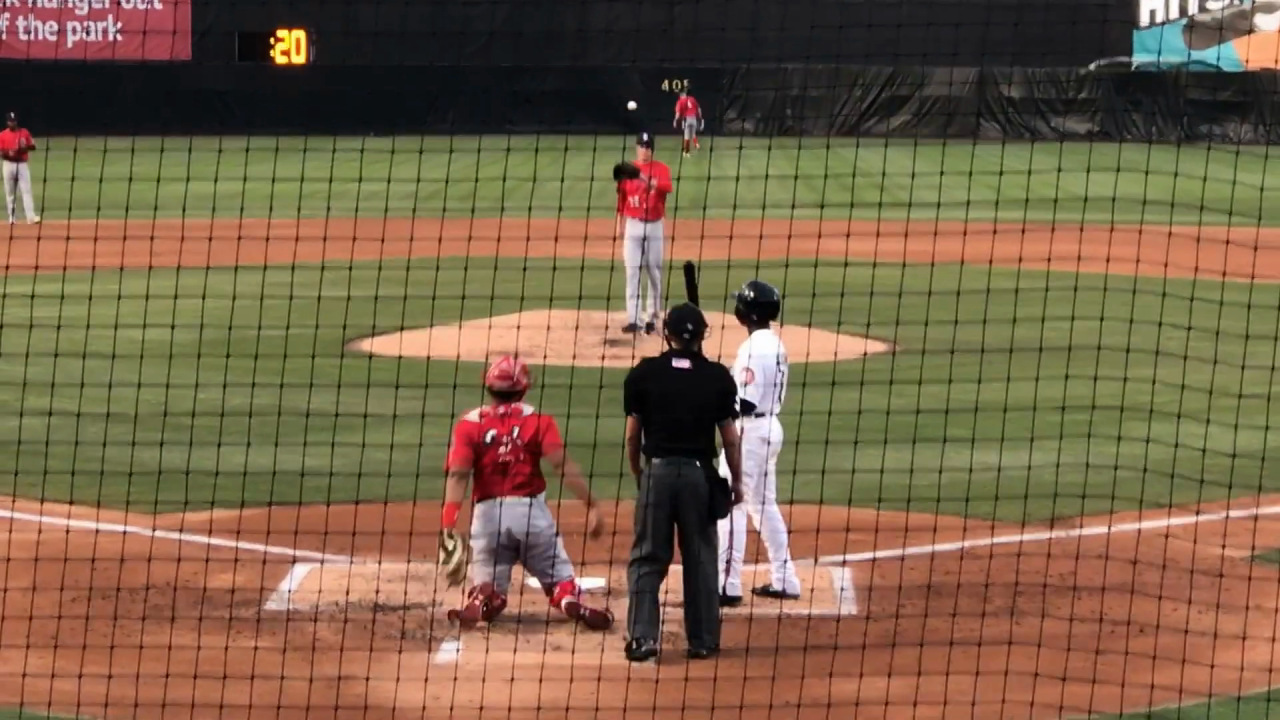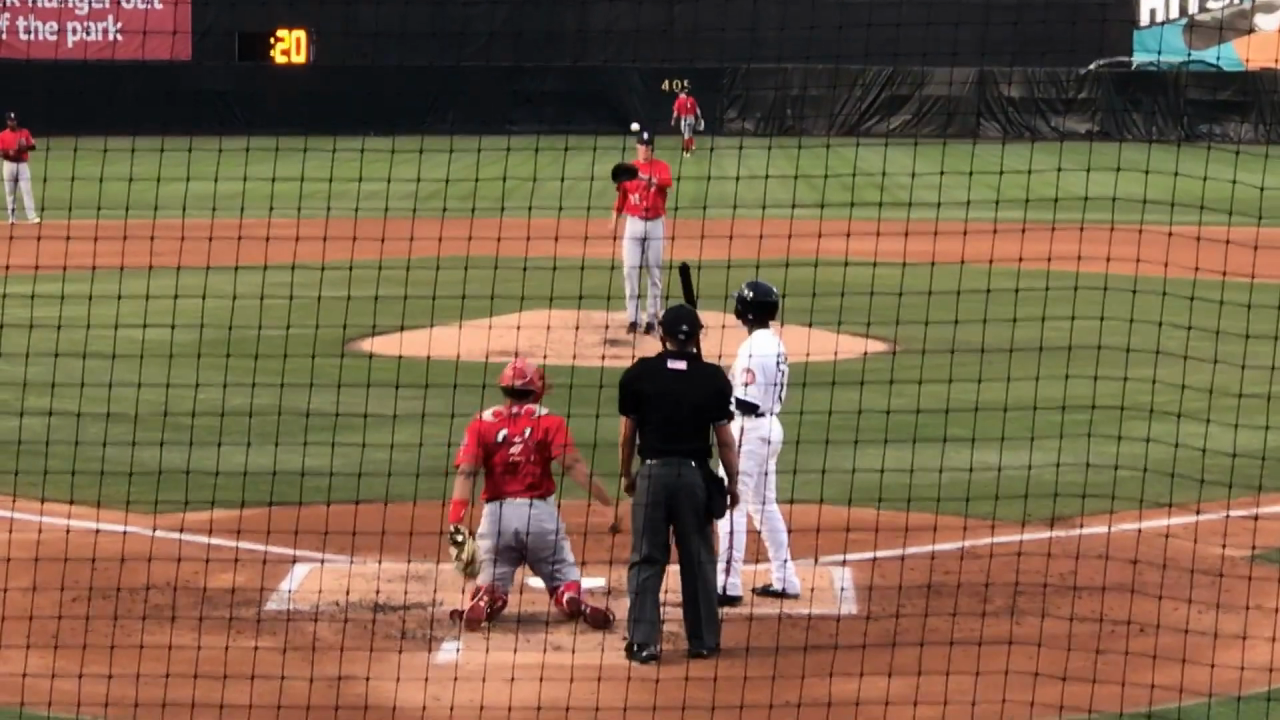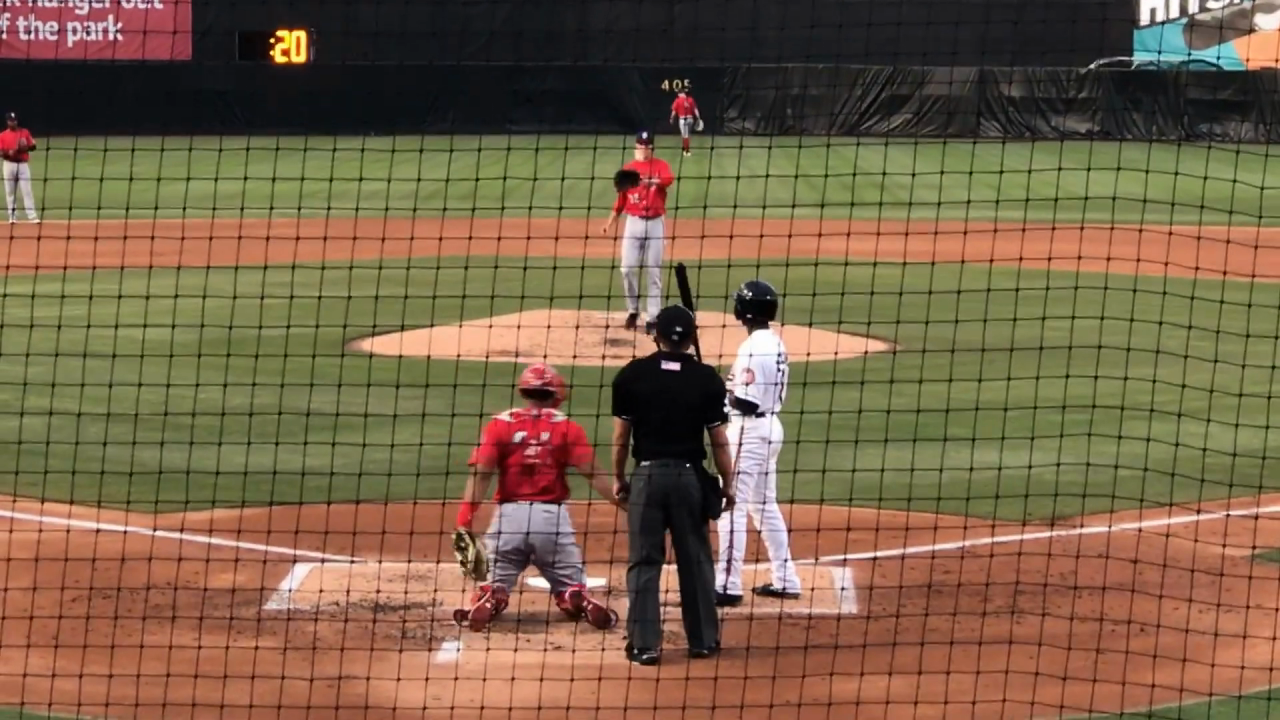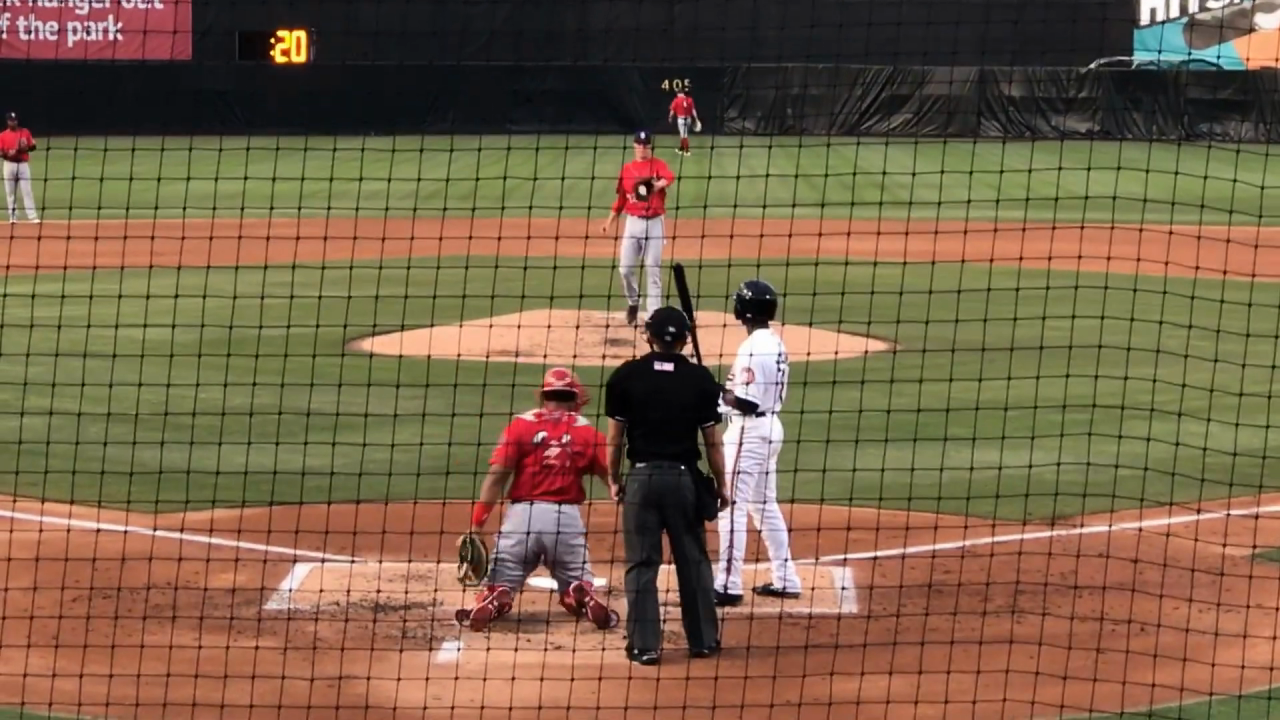
dt=0.1s
person 1, frame 1
left shoulder: (644, 373)
right shoulder: (717, 376)
left elbow: (632, 434)
right elbow: (730, 437)
left wrist: (637, 470)
right wrist: (736, 480)
left hip: (657, 473)
right hip: (698, 475)
left knee: (647, 560)
right knee: (700, 559)
left ankle: (644, 638)
right ankle: (703, 640)
person 1, frame 2
left shoulder: (639, 373)
right shoulder: (713, 377)
left elbow: (627, 435)
right elbow: (725, 439)
left wrist: (627, 474)
right wrist: (732, 482)
left hip: (653, 474)
right hip: (694, 475)
left knee: (646, 562)
right knee: (698, 560)
left ankle: (644, 641)
right ankle: (703, 639)
person 1, frame 3
left shoulder: (632, 374)
right shoulder: (707, 378)
left elbow: (621, 437)
right elbow: (719, 440)
left wrist: (618, 477)
right wrist: (727, 484)
left hip: (647, 476)
right hip: (689, 477)
left knee: (644, 563)
right knee: (696, 561)
left ankle: (645, 643)
right ankle: (703, 640)
person 1, frame 4
left shoulder: (626, 375)
right shoulder: (700, 378)
left elbow: (615, 438)
right elbow: (712, 441)
left wrist: (614, 478)
right wrist: (721, 484)
left hip: (642, 478)
right hip: (684, 478)
left knee: (641, 564)
right knee: (693, 560)
left ankle: (645, 644)
right ankle: (704, 639)
person 2, frame 1
left shoulder: (754, 348)
right shoulder: (775, 345)
left elbow: (745, 404)
left hip: (749, 432)
right hip: (768, 428)
left knee: (731, 508)
right knee: (763, 506)
left ankle: (728, 587)
right ankle: (785, 581)
person 2, frame 2
left shoulder: (754, 348)
right shoulder: (775, 344)
left elbow: (747, 403)
left hip: (748, 431)
right hip: (768, 428)
left knee: (731, 508)
right knee: (764, 506)
left ankle: (728, 587)
right ankle: (785, 580)
person 2, frame 3
left shoulder: (754, 347)
right shoulder: (775, 343)
left elbow: (747, 403)
right wrist: (726, 391)
left hip: (749, 431)
right hip: (768, 427)
left knee: (732, 507)
right knee: (764, 505)
left ankle: (728, 586)
right ankle: (785, 580)
person 2, frame 4
left shoulder: (754, 347)
right shoulder: (775, 343)
left elbow: (747, 402)
right wrist: (725, 392)
left hip: (749, 431)
right hip: (768, 427)
left knee: (732, 506)
right knee: (765, 505)
left ankle: (729, 586)
right ankle: (785, 579)
person 3, frame 1
left shoulder: (469, 424)
right shoulder: (537, 420)
left elbow: (457, 474)
right elbow: (564, 467)
left wrist: (449, 523)
right wrist: (592, 506)
left hip: (489, 513)
right hip: (531, 511)
left knee: (489, 591)
right knee: (561, 582)
left ankle: (481, 600)
right ankle: (572, 604)
person 3, frame 2
left shoulder: (482, 423)
right shoulder: (549, 422)
left elbow: (466, 472)
right elbow: (575, 466)
left wrist: (456, 520)
right wrist: (609, 505)
left hip: (497, 514)
right hip: (540, 513)
left knee: (491, 590)
right knee: (566, 584)
left ankle: (485, 601)
right ankle: (573, 600)
person 3, frame 3
left shoulder: (501, 424)
right shoulder: (566, 426)
left elbow: (480, 473)
right elbow: (594, 474)
left wrist: (464, 522)
left hip: (510, 516)
right hip: (552, 517)
left knee: (492, 589)
right knee: (570, 589)
left ankle: (489, 601)
right ankle: (579, 600)
person 3, frame 4
left shoulder: (520, 425)
right shoulder: (587, 432)
left elbow: (497, 474)
left wrist: (476, 525)
left hip: (521, 516)
right hip: (565, 518)
left knee: (498, 590)
right knee: (578, 587)
left ankle: (493, 602)
right ankle: (581, 597)
person 4, frame 1
left shoulder: (660, 169)
left elbow: (666, 187)
left wrist: (646, 180)
right wrist: (620, 222)
left hip: (654, 226)
right hip: (633, 225)
left knee: (654, 274)
right knee: (632, 273)
left ankle: (651, 318)
right ankle: (633, 320)
person 4, frame 2
left shoulder: (661, 167)
left elbow: (668, 182)
right elbow: (622, 196)
left wrist: (647, 179)
right wrist: (614, 220)
left hip: (654, 225)
right hip: (633, 223)
left knee: (654, 273)
right knee: (630, 271)
left ankle: (652, 319)
right ankle: (633, 318)
person 4, frame 3
left shoulder: (660, 165)
right shoulder: (628, 168)
left elbow: (668, 178)
right elbow: (622, 197)
left wrist: (651, 181)
right wrist: (611, 220)
left hip: (654, 224)
right hip: (633, 223)
left knee: (653, 272)
right knee: (627, 269)
left ankle: (652, 319)
right ankle: (633, 310)
person 4, frame 4
left shoulder: (659, 165)
right shoulder: (626, 168)
left elbow: (669, 177)
right elbow: (621, 197)
left wrist: (658, 185)
right wrist: (611, 220)
left hip: (654, 223)
right hip: (632, 222)
left knee: (653, 272)
right knee: (626, 269)
right ankle: (633, 303)
